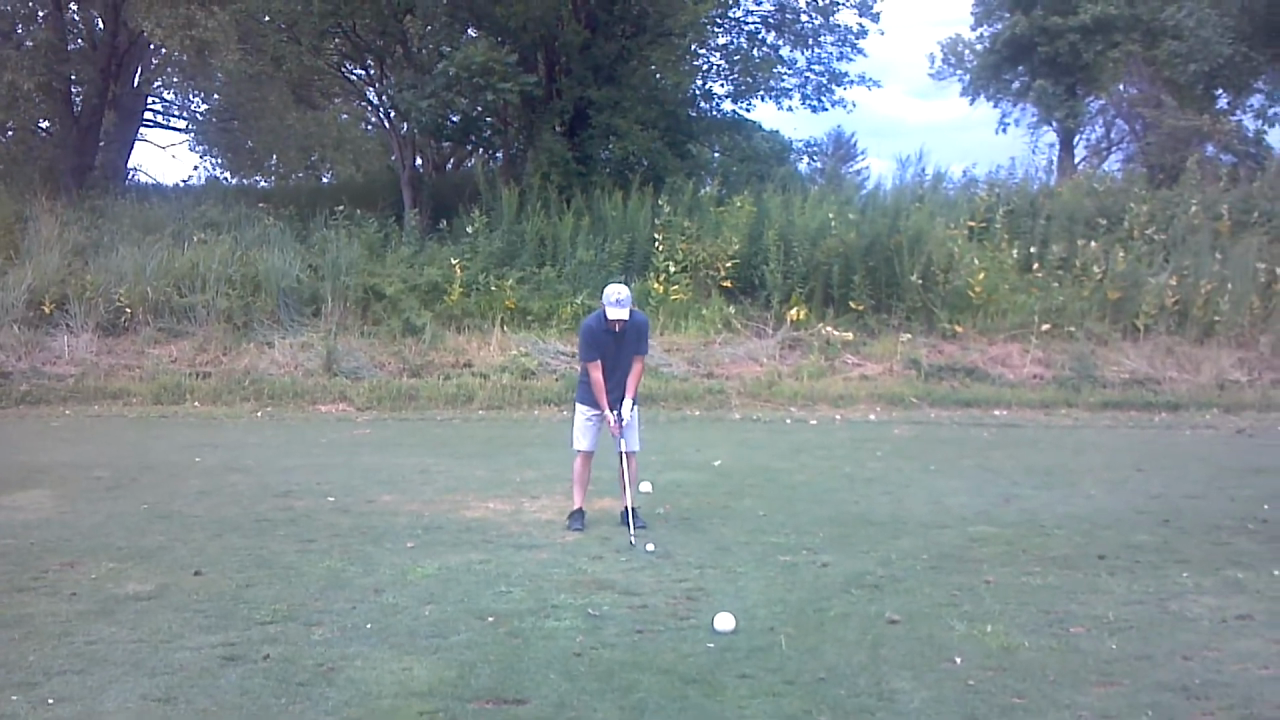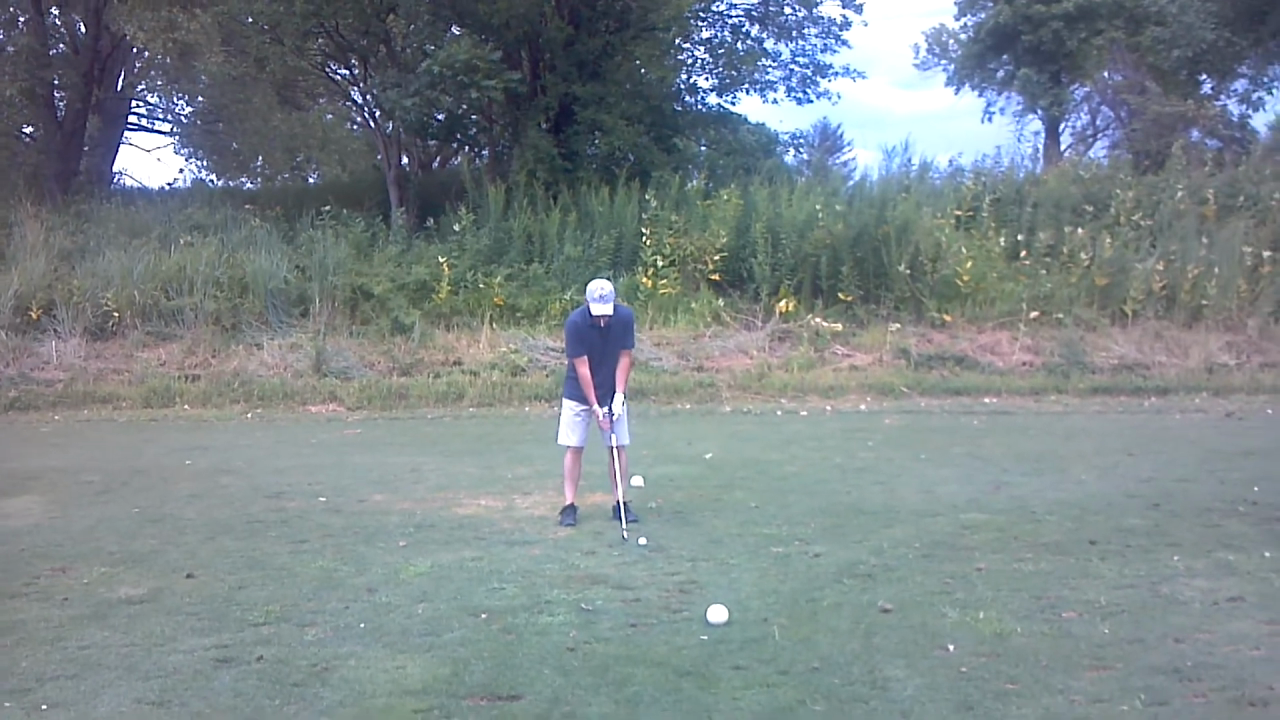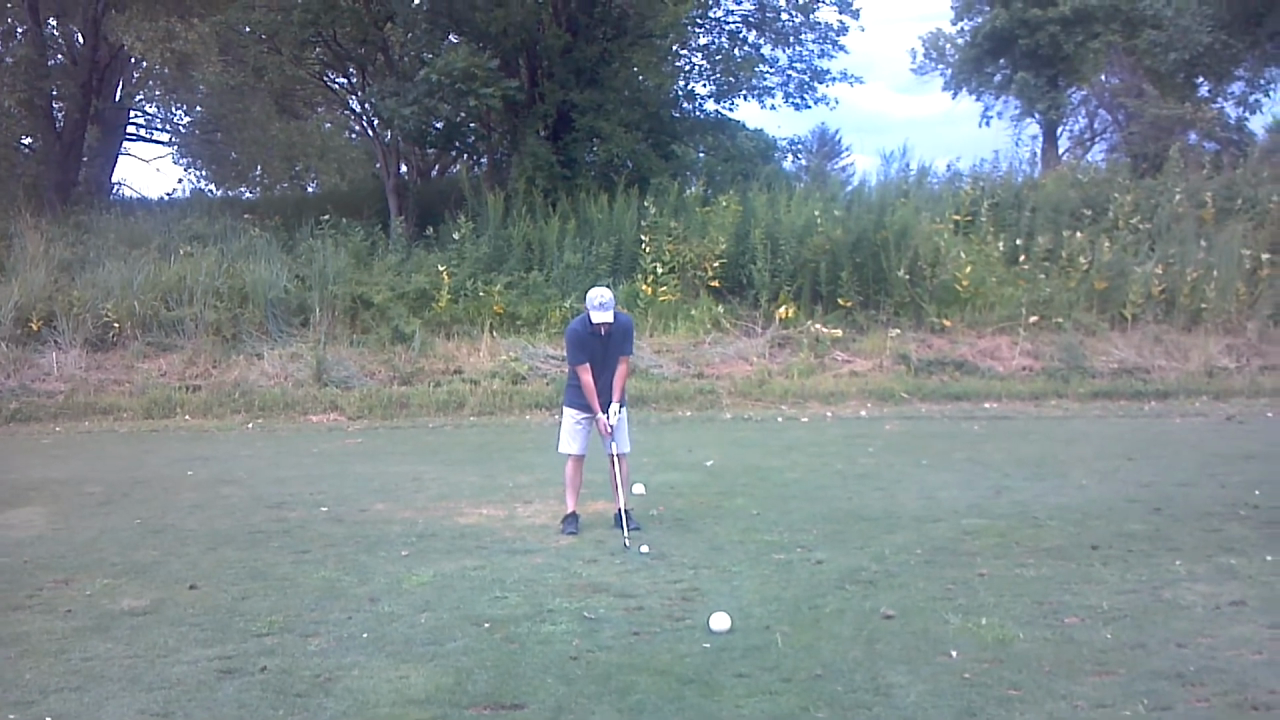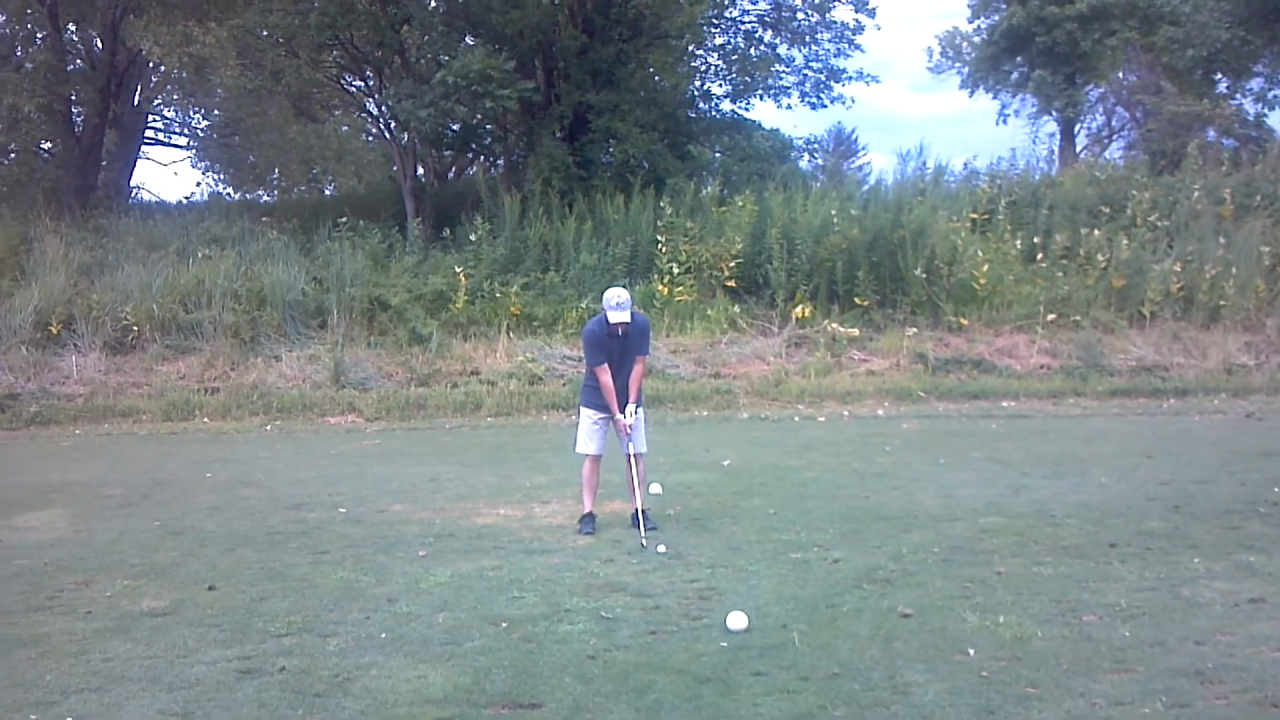
dt=0.5s
person 1, frame 1
left shoulder: (640, 323)
right shoulder: (590, 326)
left elbow: (637, 364)
right elbow: (595, 372)
left wrist: (628, 400)
right wrist: (606, 410)
left hip: (624, 398)
right hip: (591, 399)
left knee: (629, 453)
right knee: (585, 452)
left ankle: (628, 508)
right ankle: (577, 510)
person 1, frame 2
left shoulder: (625, 317)
right shoulder: (575, 322)
left elbow: (625, 357)
right elbow: (582, 367)
left wrist: (619, 394)
right wrist: (594, 406)
left hip: (612, 394)
right hip: (578, 394)
left knee: (618, 447)
right knee: (574, 447)
left ankle: (620, 503)
right ankle: (569, 505)
person 1, frame 3
left shoulder: (625, 324)
right shoulder: (575, 330)
left elbow: (622, 365)
right elbow: (584, 374)
left wrist: (614, 404)
right wrist: (597, 413)
left hip: (613, 401)
right hip: (579, 402)
left knee: (619, 454)
right knee: (575, 456)
left ankle: (621, 511)
right ankle: (570, 514)
person 1, frame 4
left shoulder: (642, 324)
right shoulder: (592, 331)
left elbow: (639, 365)
right elbow: (603, 375)
left wrist: (631, 404)
right wrist: (616, 414)
left hip: (629, 401)
right hip: (596, 402)
left knee: (636, 454)
right knee: (592, 456)
left ankle: (638, 511)
right ankle: (587, 514)
